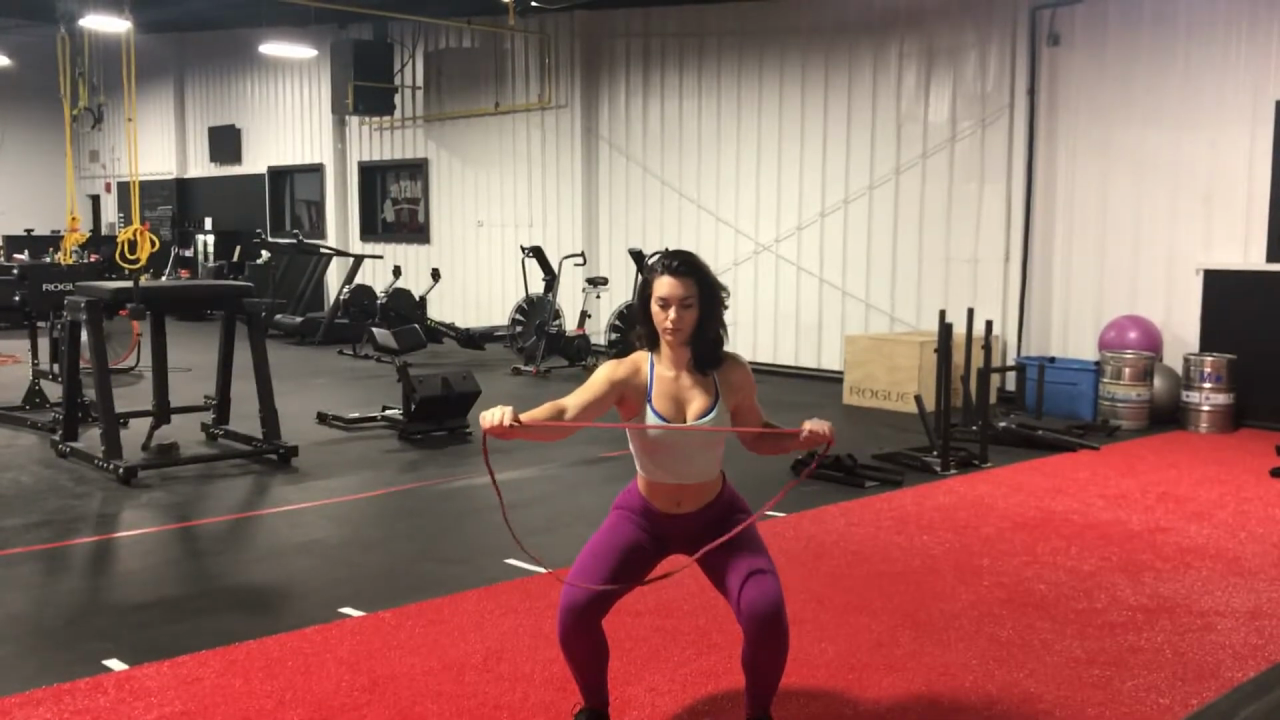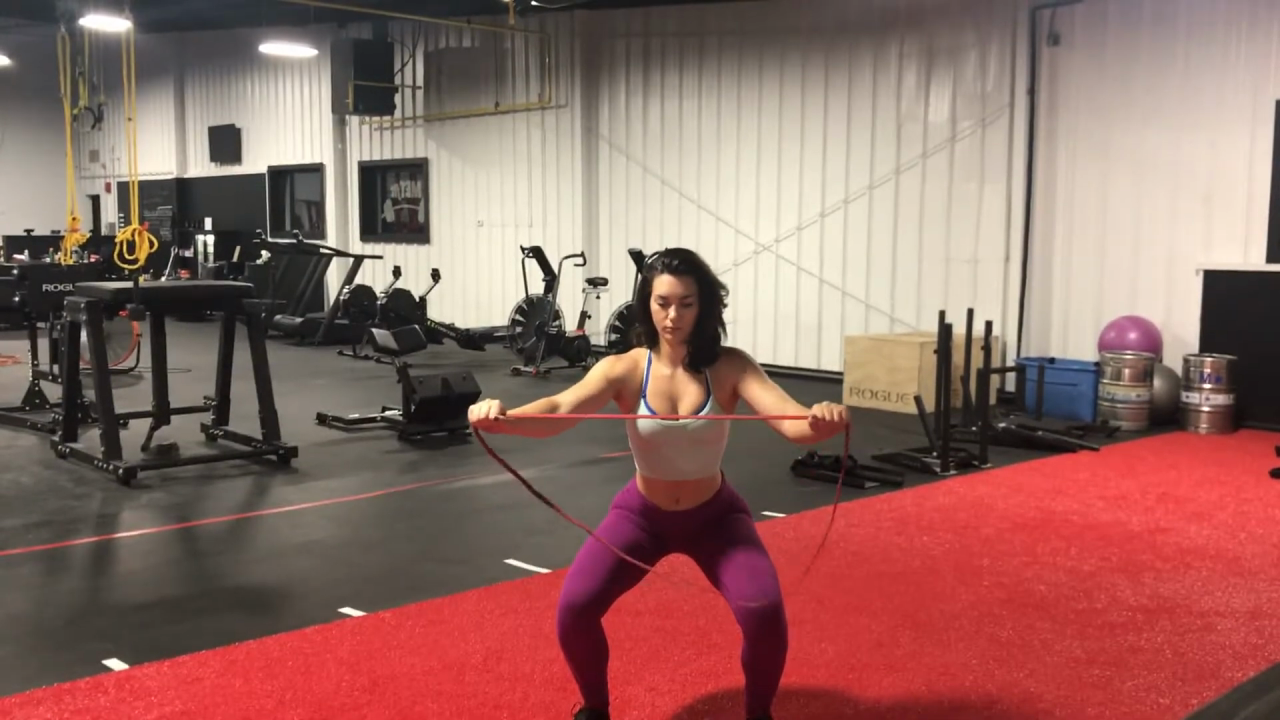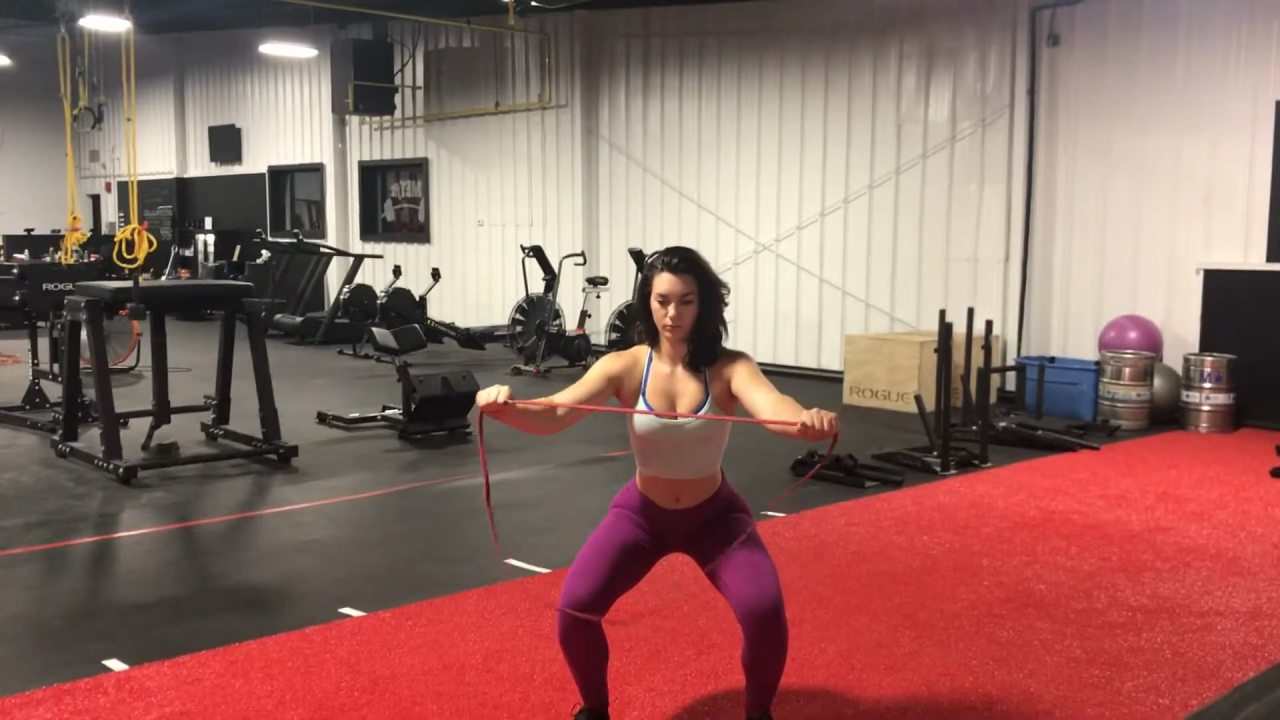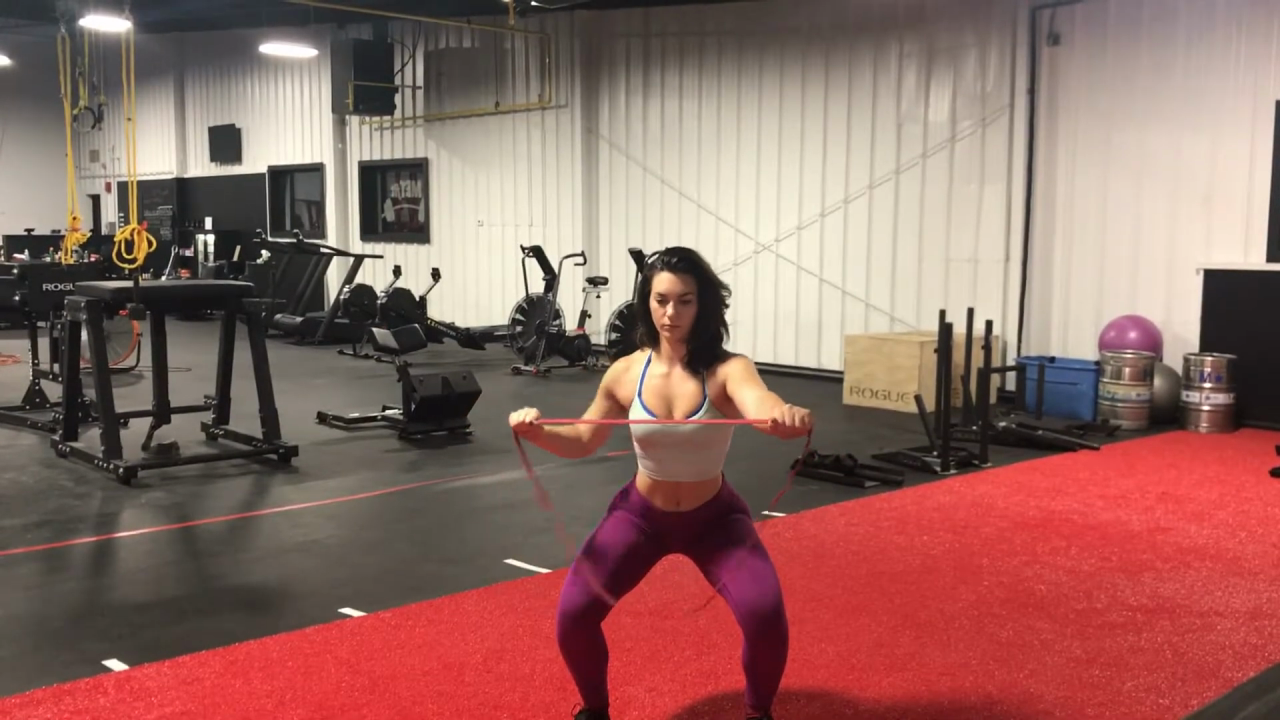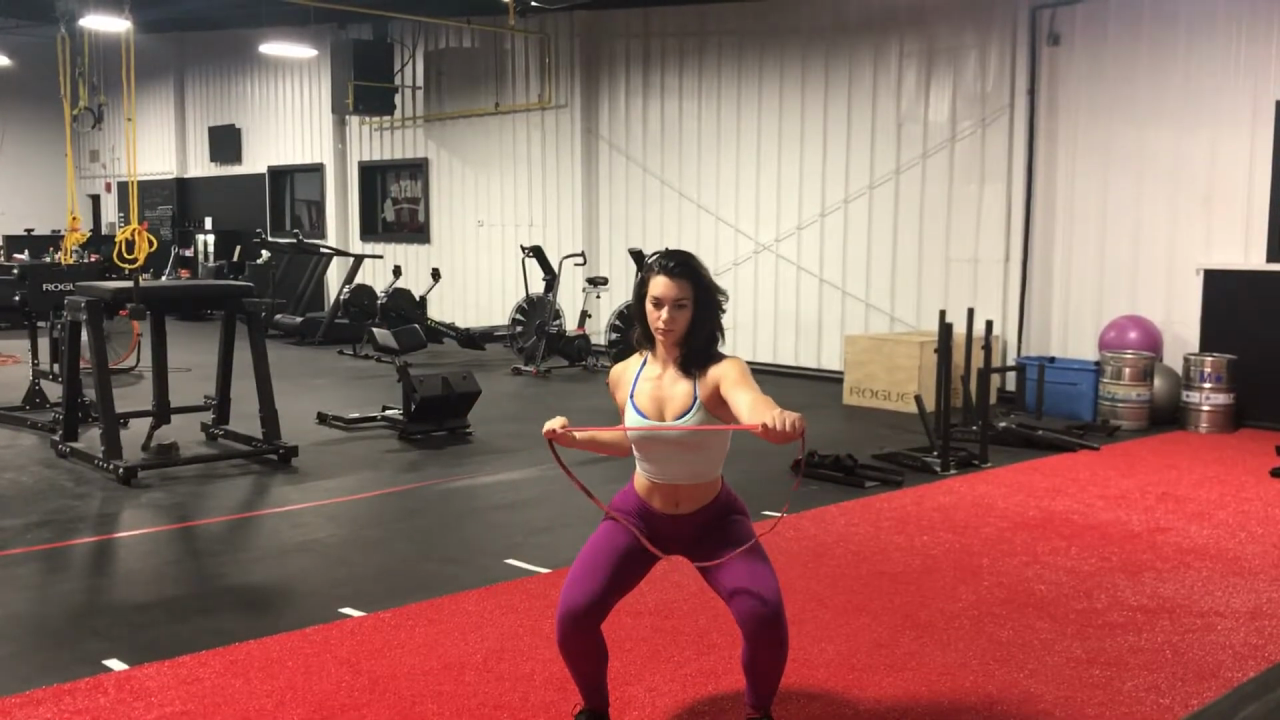
dt=0.4s
person 1, frame 1
left shoulder: (733, 372)
right shoulder: (626, 373)
left elbow: (754, 435)
right elbow: (567, 413)
left wrist: (803, 436)
right wrist: (515, 423)
left hip: (717, 517)
right hip: (642, 515)
left knee: (766, 614)
right knee: (575, 609)
person 1, frame 2
left shoulder: (730, 367)
right shoulder: (623, 369)
left elbow: (793, 422)
right elbow: (561, 409)
left wrist: (822, 420)
right wrist: (505, 417)
left hip: (714, 515)
right hip: (641, 513)
left knee: (765, 613)
right knee: (574, 608)
person 1, frame 3
left shoulder: (730, 367)
right shoulder: (624, 366)
left elbow: (773, 408)
right elbow: (556, 412)
left wrist: (809, 420)
right wrist: (508, 409)
left hip: (714, 514)
right hip: (641, 511)
left knee: (765, 612)
right knee: (574, 608)
person 1, frame 4
left shoulder: (728, 368)
right shoulder: (624, 373)
left elbow: (762, 406)
right elbow: (582, 442)
left wrist: (788, 417)
right wrist: (537, 431)
left hip: (714, 517)
right hip: (641, 513)
left knee: (765, 615)
right knee: (573, 612)
person 1, frame 5
left shoulder: (722, 371)
right shoulder: (624, 374)
left elbow: (755, 408)
left wrist: (781, 421)
right wrist: (573, 438)
left hip: (713, 519)
right hip: (638, 514)
left knee: (765, 618)
right knee: (573, 614)
